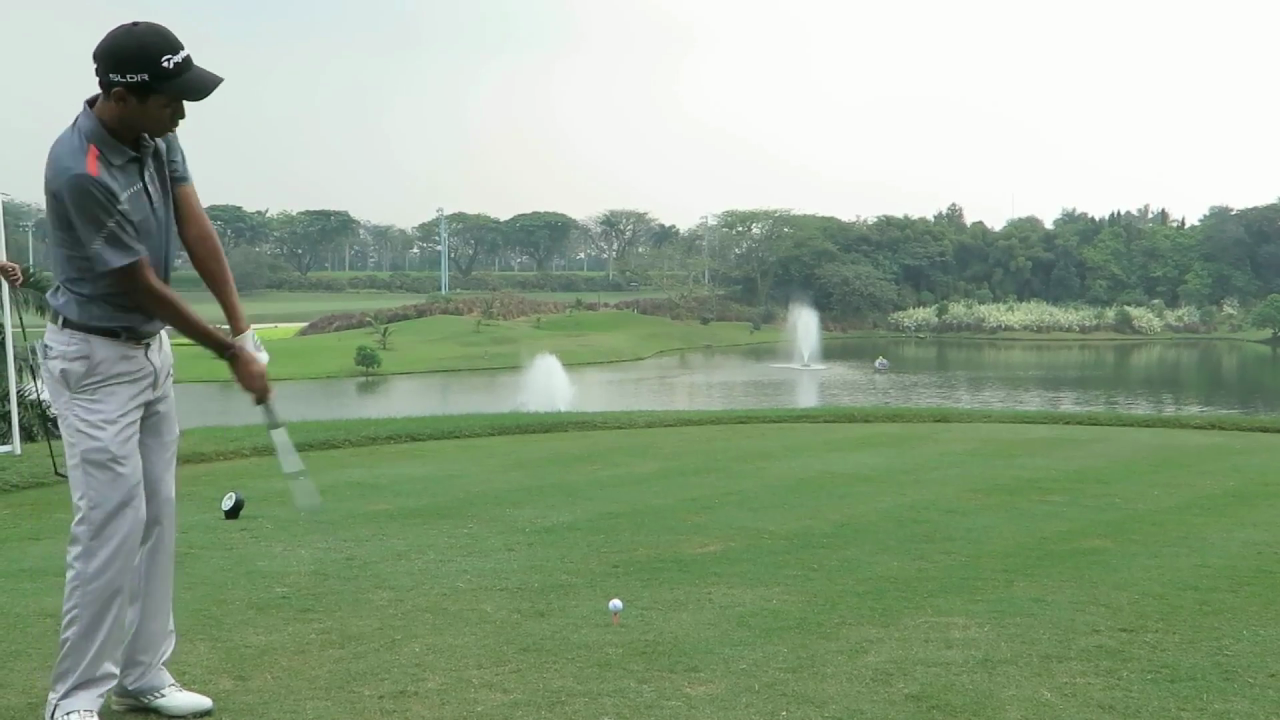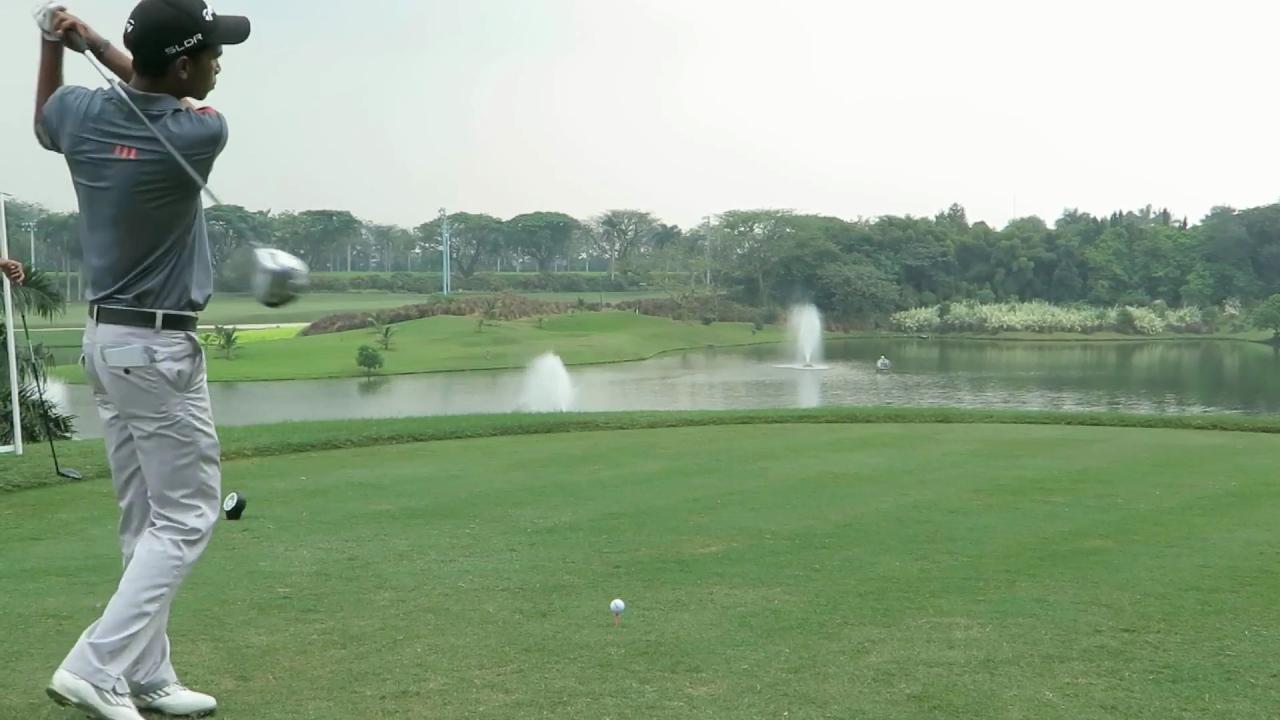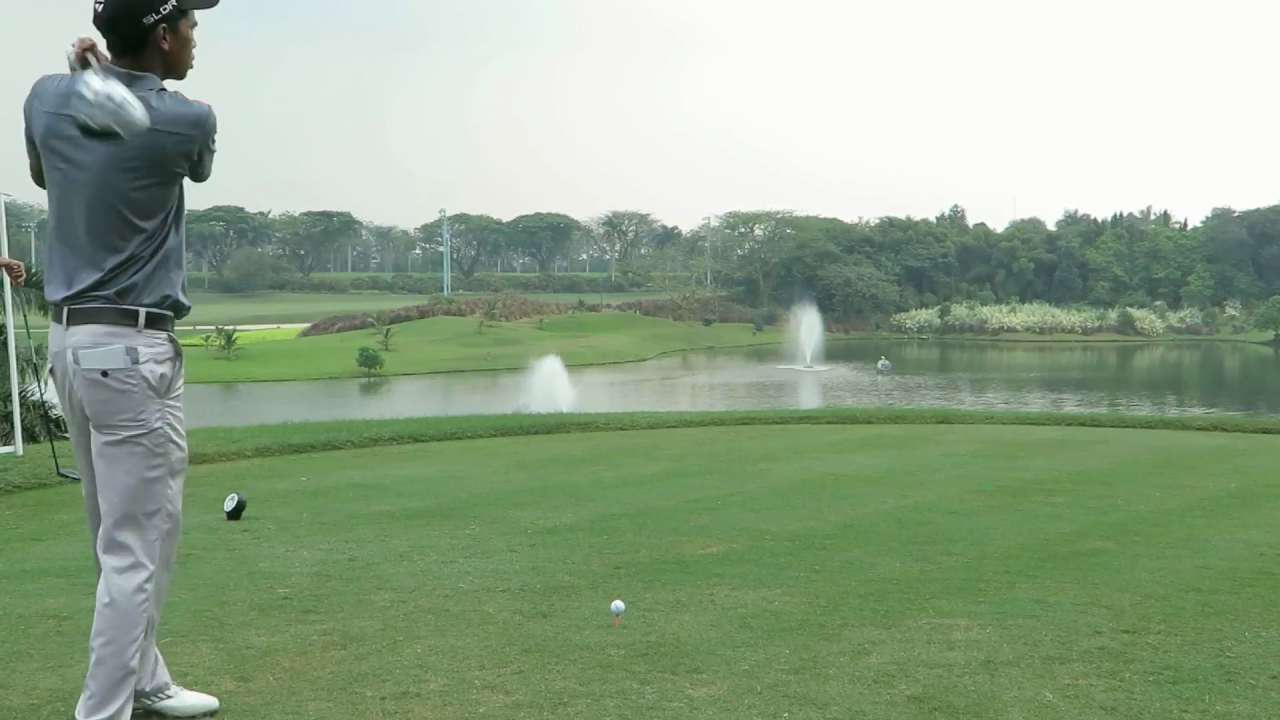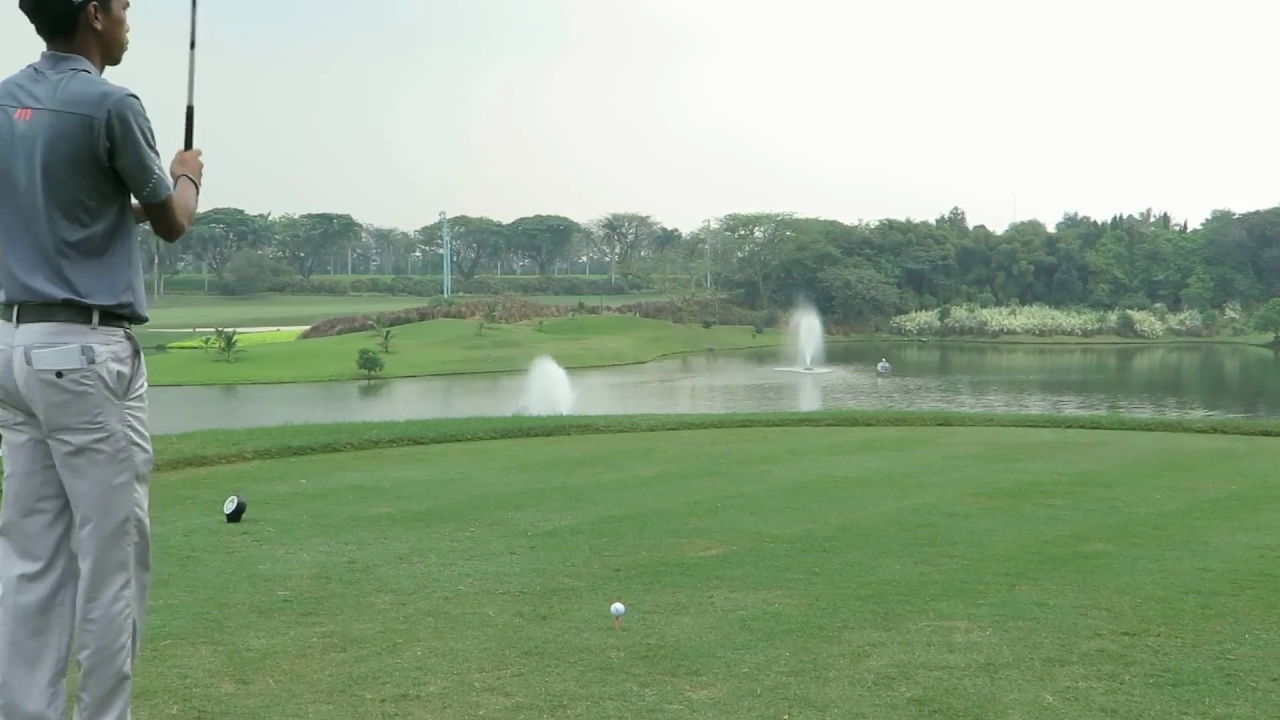
dt=0.5s
person 1, frame 1
left shoulder: (157, 133)
right shoulder: (80, 171)
left elbow: (195, 230)
right elbow: (144, 288)
left wrist: (241, 324)
right wrist: (230, 354)
left hip: (150, 349)
right hip: (92, 358)
left knee: (154, 516)
right knee: (112, 523)
person 1, frame 2
left shoulder: (76, 110)
right shoulder: (202, 133)
left elbow: (40, 124)
left hip: (105, 338)
right hip: (159, 348)
left knee: (146, 520)
right knee: (184, 521)
person 1, frame 3
left shoulder: (49, 98)
right shoulder: (190, 121)
left hip: (69, 339)
right hip: (134, 350)
left knee: (117, 535)
right knee: (138, 547)
person 1, frame 4
right shoulder: (111, 104)
right elbow: (171, 222)
left wrist: (132, 211)
right wrist: (183, 181)
right hip: (86, 349)
right knee: (112, 556)
